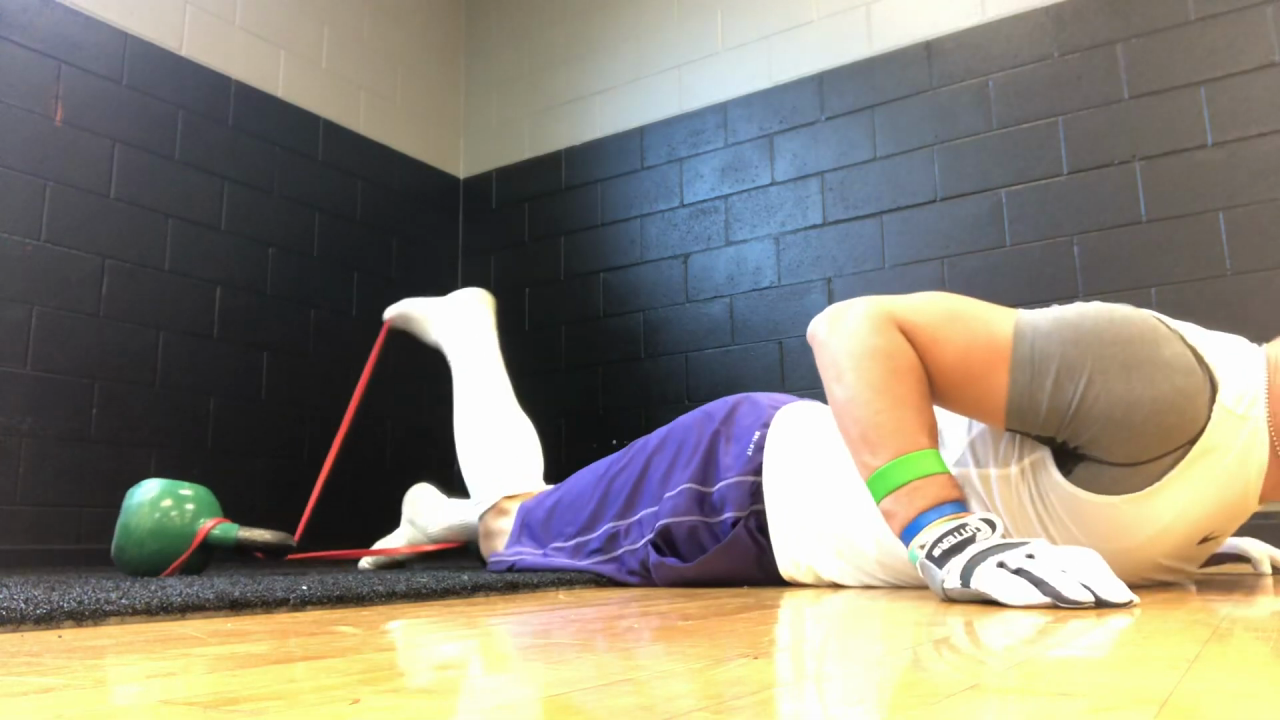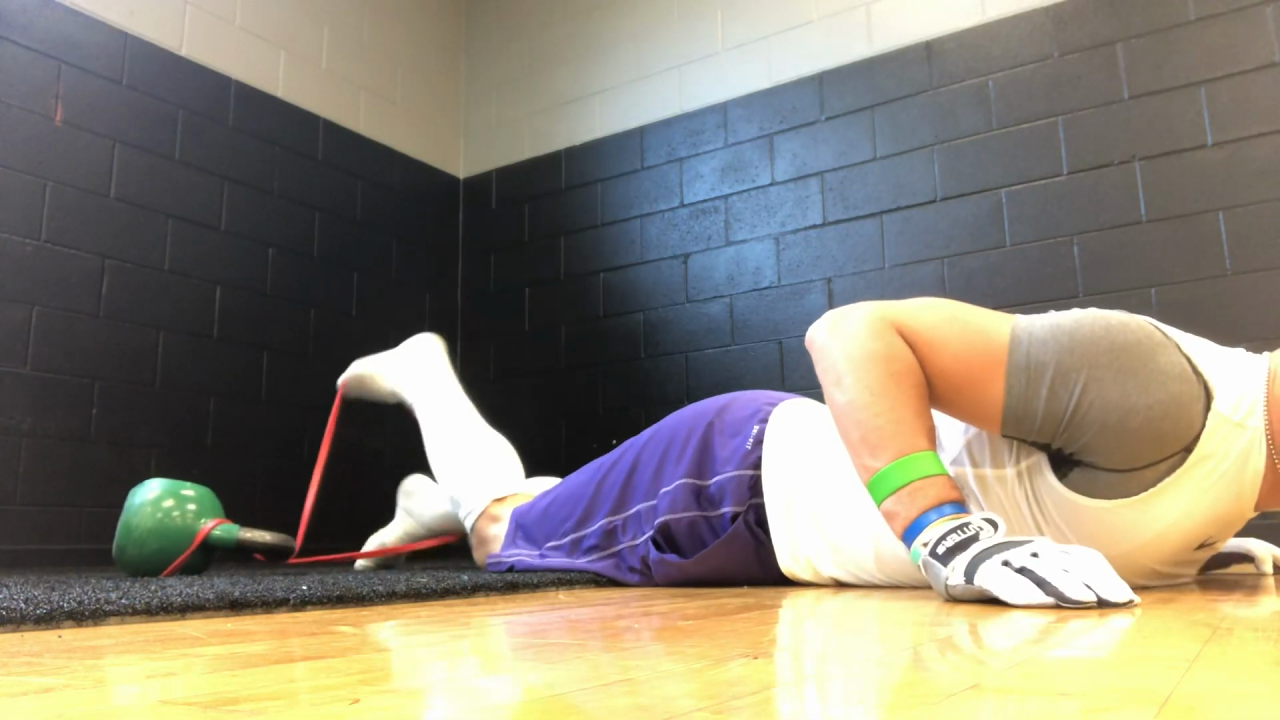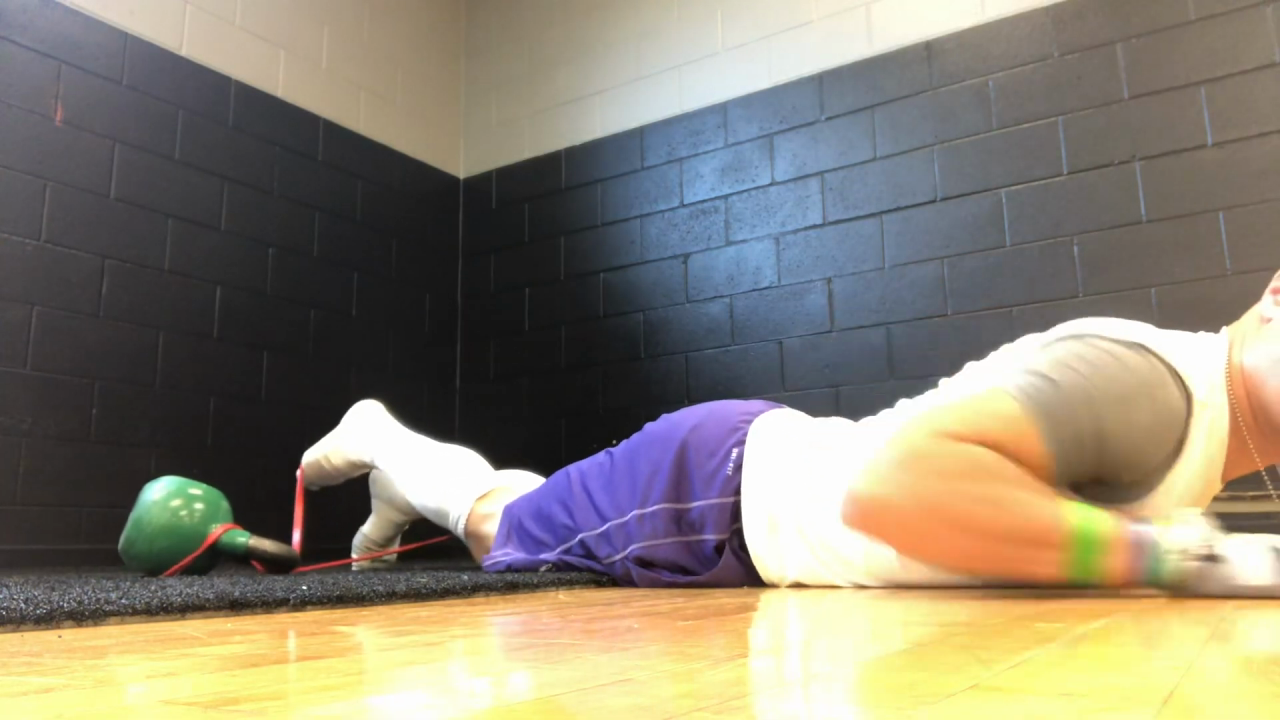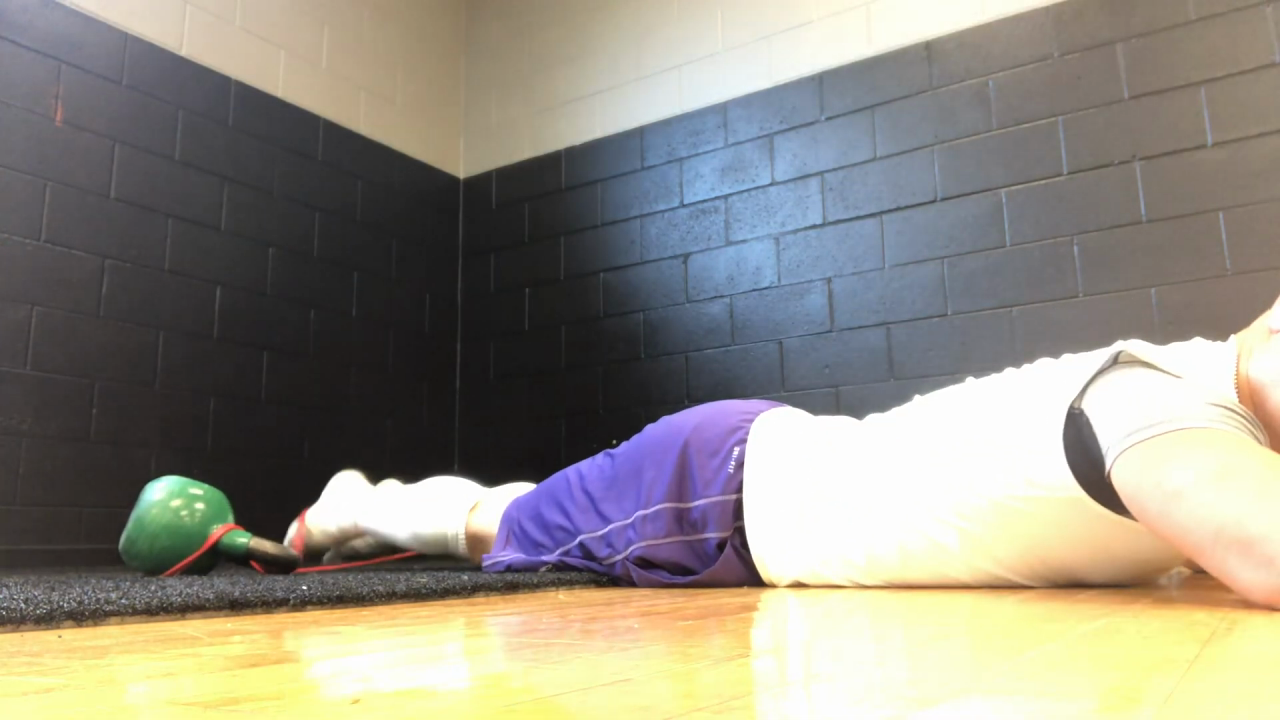
dt=1s
person 1, frame 1
right shoulder: (1170, 385)
right elbow: (853, 327)
left wrist: (1186, 539)
right wrist: (949, 540)
left hip: (793, 485)
right hip: (744, 483)
right knee: (510, 529)
left ankle: (437, 513)
right ankle: (466, 326)
person 1, frame 2
right shoulder: (1163, 391)
right elbow: (853, 331)
left wrist: (1179, 545)
right wrist: (952, 539)
left hip: (782, 487)
right hip: (738, 483)
right knee: (505, 536)
left ankle: (435, 502)
right ankle: (423, 374)
person 1, frame 3
left shoulder: (1197, 409)
right shoulder: (1143, 385)
right elbow: (883, 483)
left wrist: (1184, 546)
right wrist: (1155, 553)
left hip: (766, 473)
right hip: (715, 495)
left knee: (525, 515)
right knee: (504, 533)
left ankle: (404, 488)
right ankle: (383, 441)
person 1, frame 4
right shoulder: (1164, 394)
left hip: (771, 468)
right hip: (719, 489)
left knee: (524, 515)
right knee: (503, 532)
left ankle: (392, 500)
right ankle: (364, 506)
